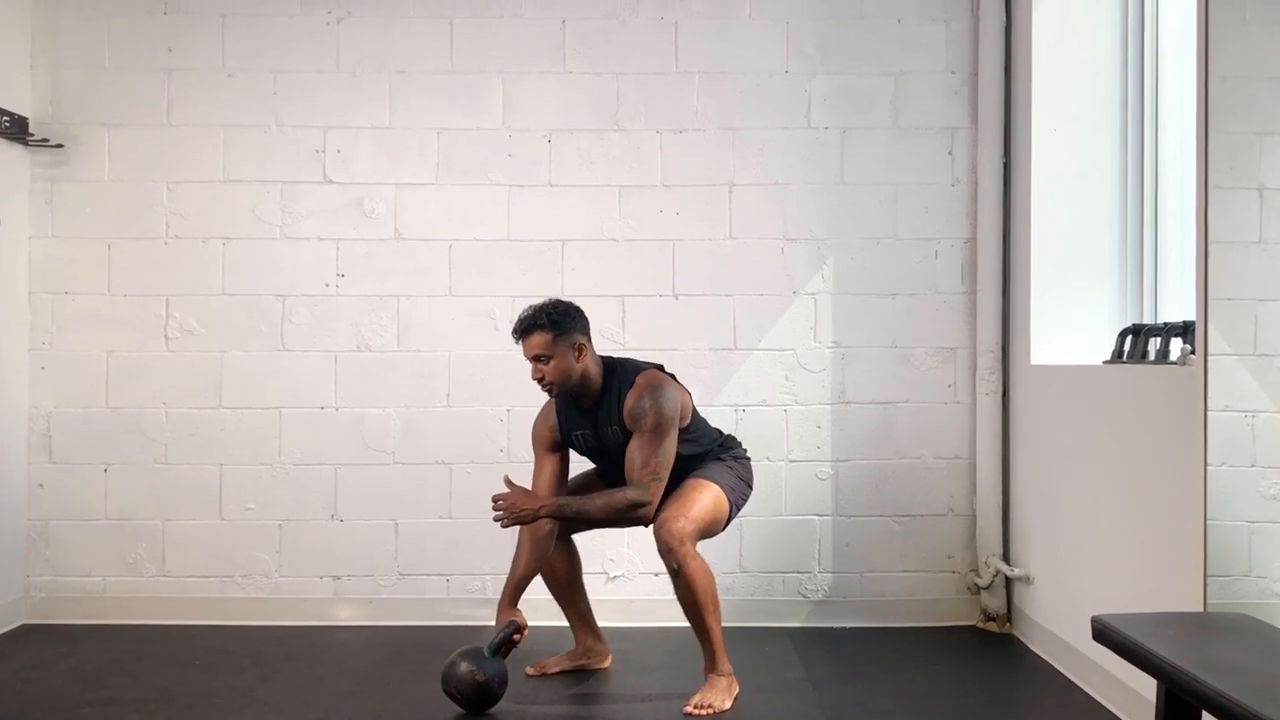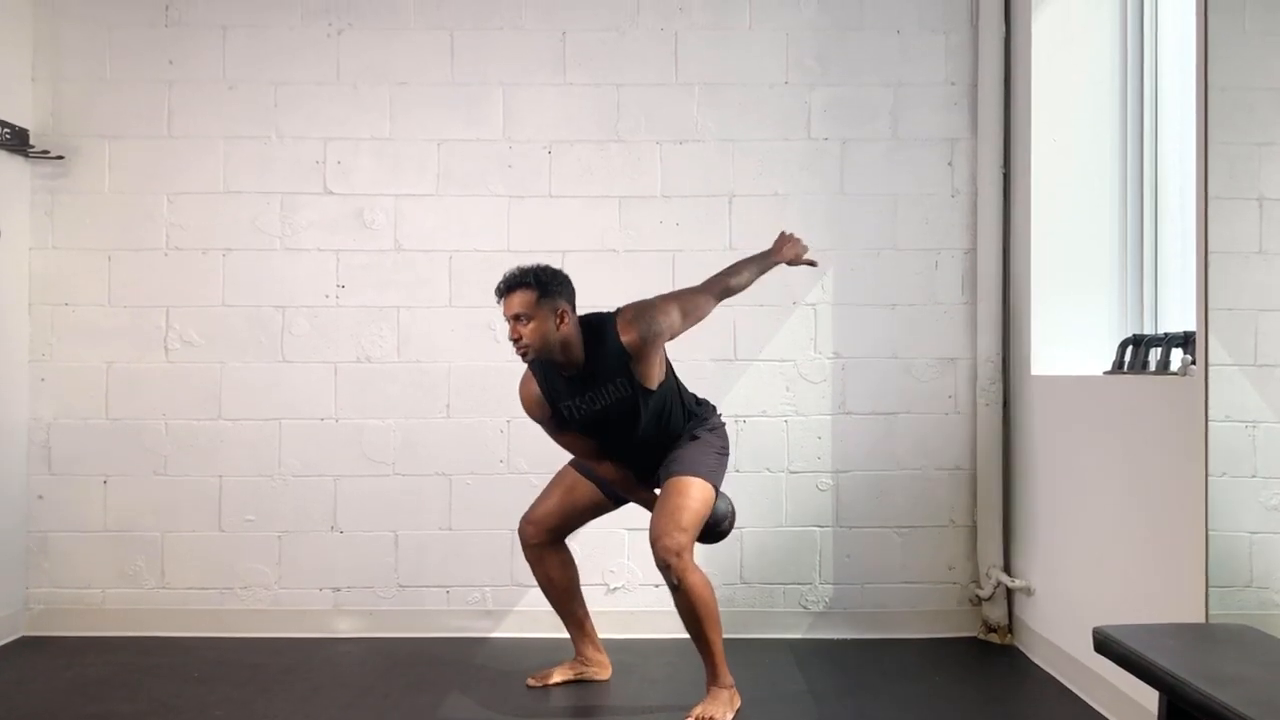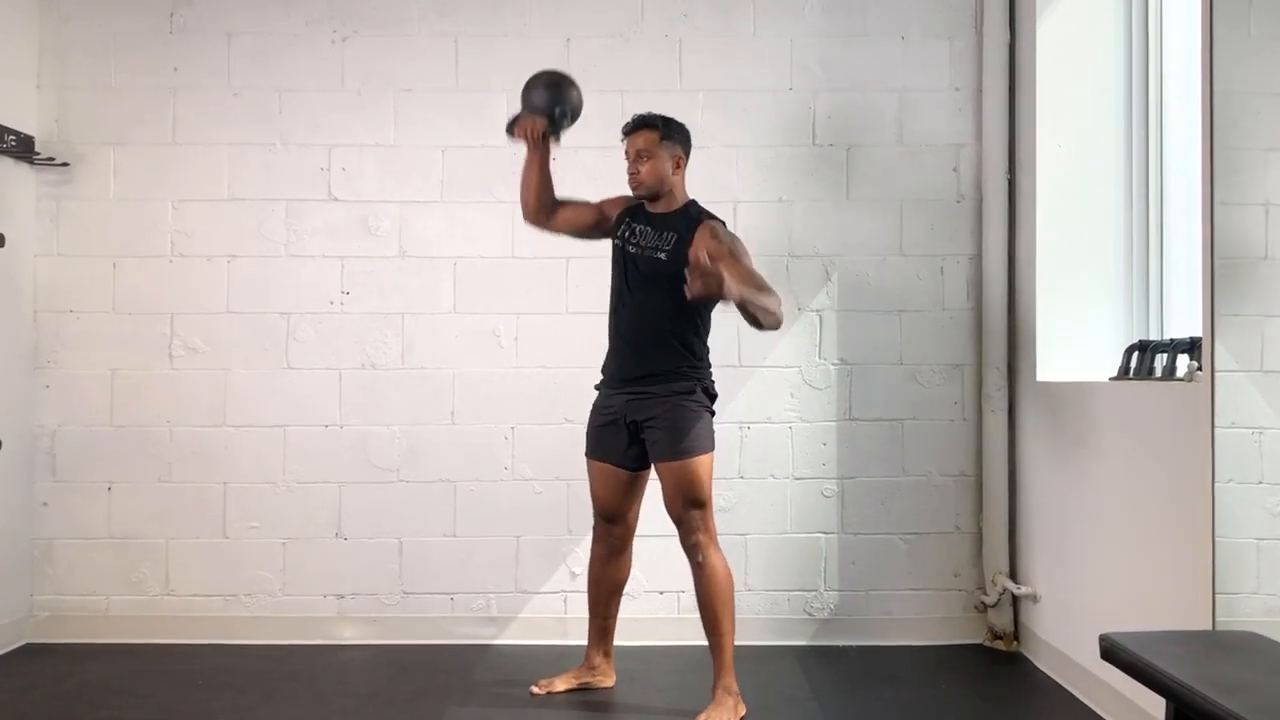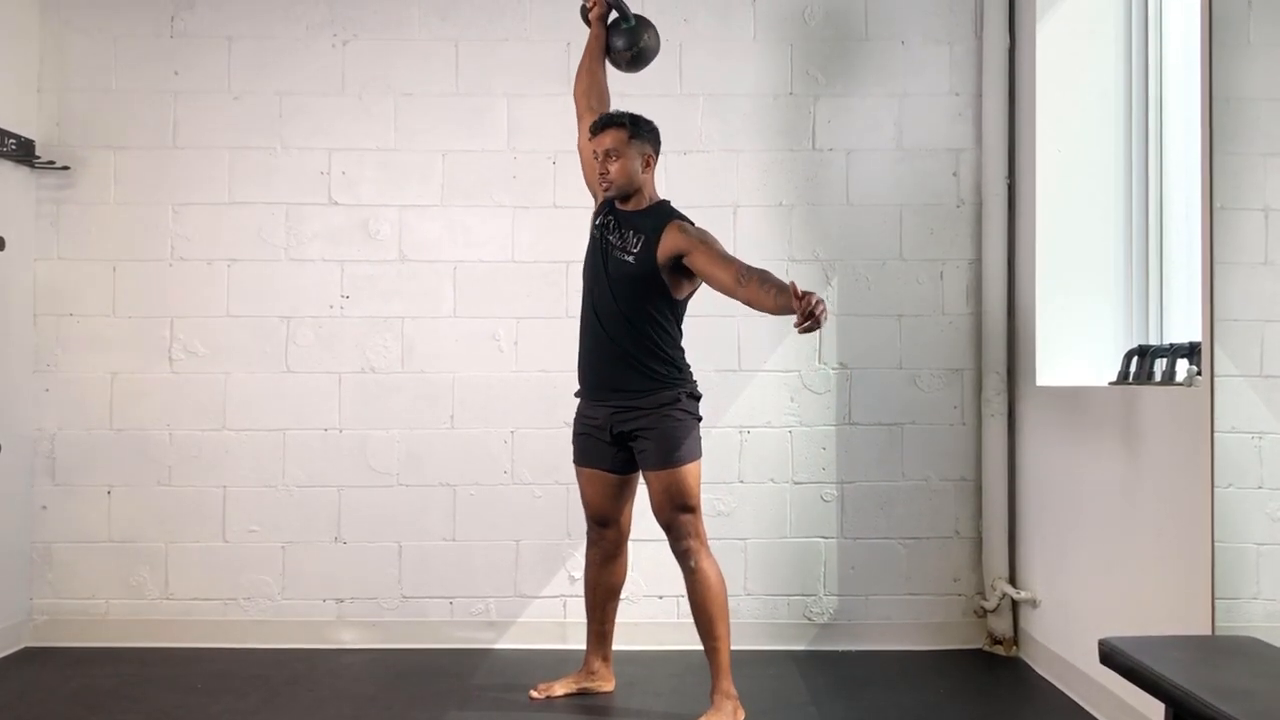
dt=0.7s
person 1, frame 1
left shoulder: (650, 394)
right shoulder: (552, 420)
left elbow: (643, 502)
right elbow: (543, 514)
left wrist: (544, 504)
right wrist: (508, 602)
left hip: (717, 467)
left knee: (672, 532)
right knee: (548, 522)
left ankle: (720, 673)
right ankle: (590, 644)
person 1, frame 2
left shoulder: (632, 332)
right shoulder: (535, 390)
left elbow: (711, 291)
right elbow: (601, 460)
left wrist: (777, 256)
right wrist: (656, 502)
left hip: (692, 438)
right hip: (616, 453)
left knee: (670, 548)
right knee: (535, 530)
right ankle: (588, 654)
person 1, frame 3
left shoulder: (708, 236)
right shoulder: (625, 216)
left elbow: (770, 311)
right elbow: (540, 214)
left wrist: (741, 290)
right wrist: (538, 149)
left hip: (677, 399)
right hip: (617, 393)
left knee: (697, 542)
right knee: (610, 537)
right ankle: (597, 665)
person 1, frame 4
left shoulder: (676, 235)
right shoulder: (605, 207)
left elbow: (743, 278)
right elbow: (588, 106)
left wrist: (795, 300)
left hip: (661, 408)
right hip: (598, 407)
left knee: (687, 542)
right knee: (603, 537)
